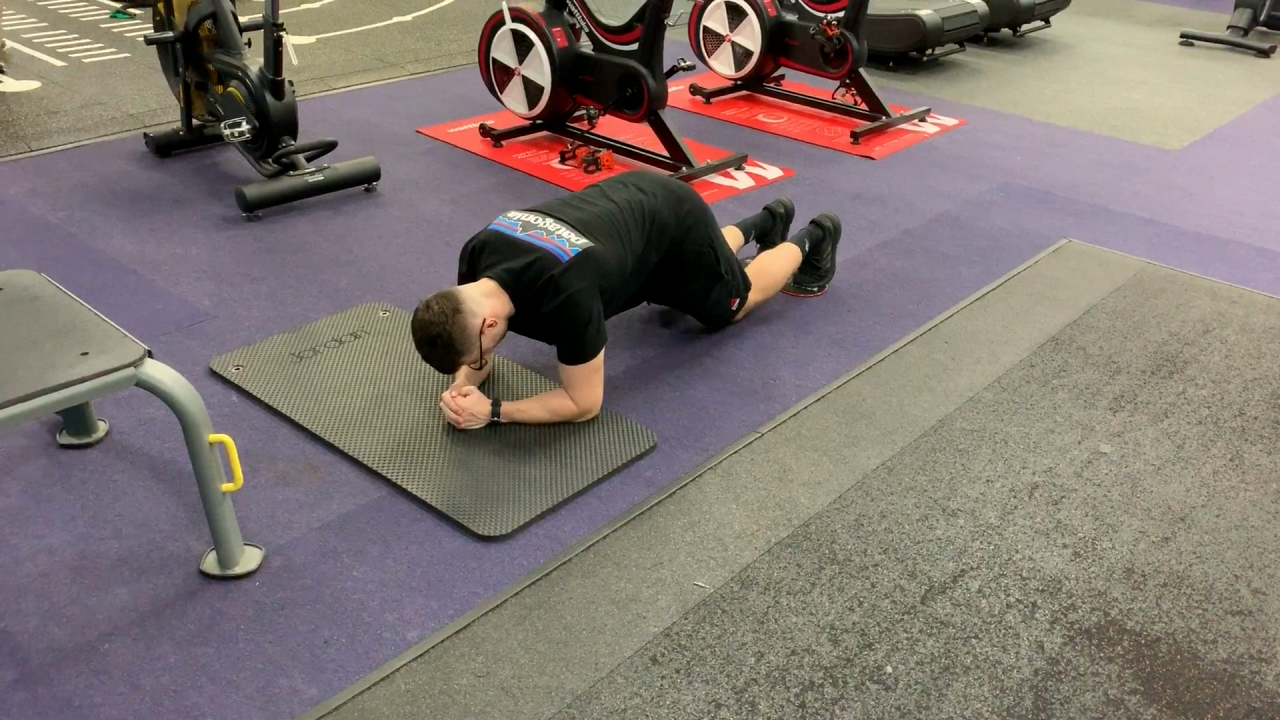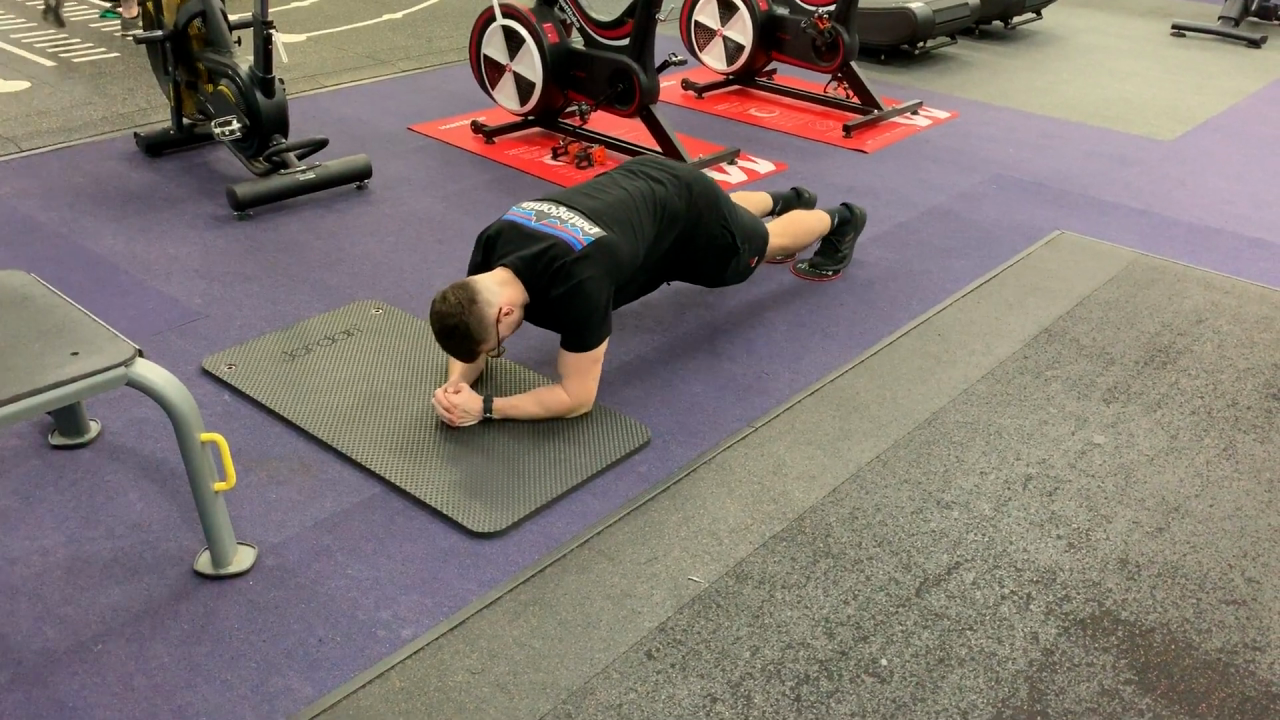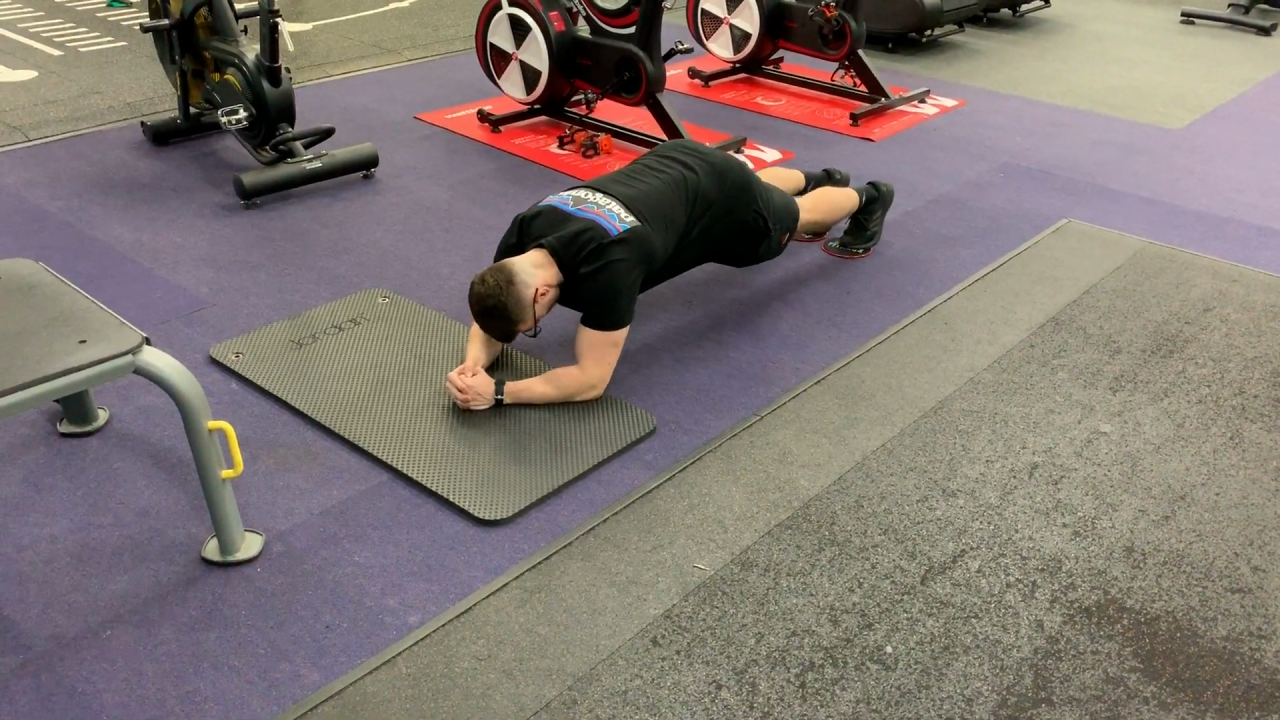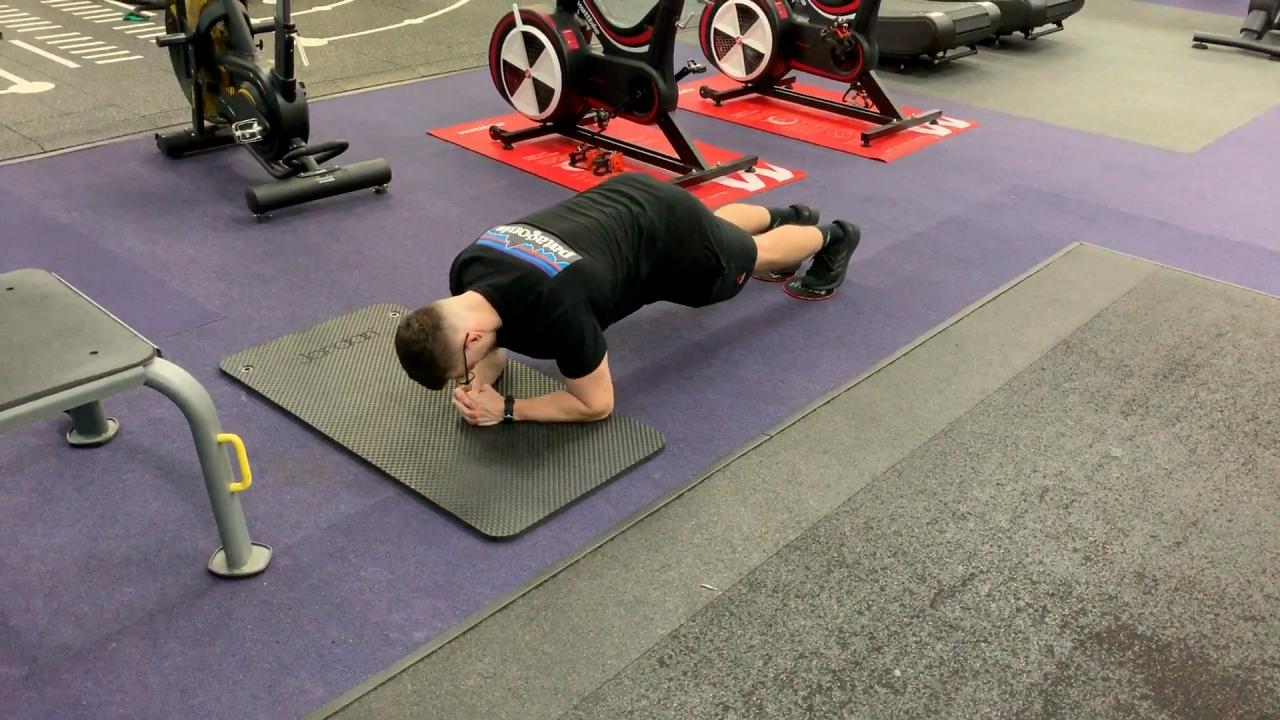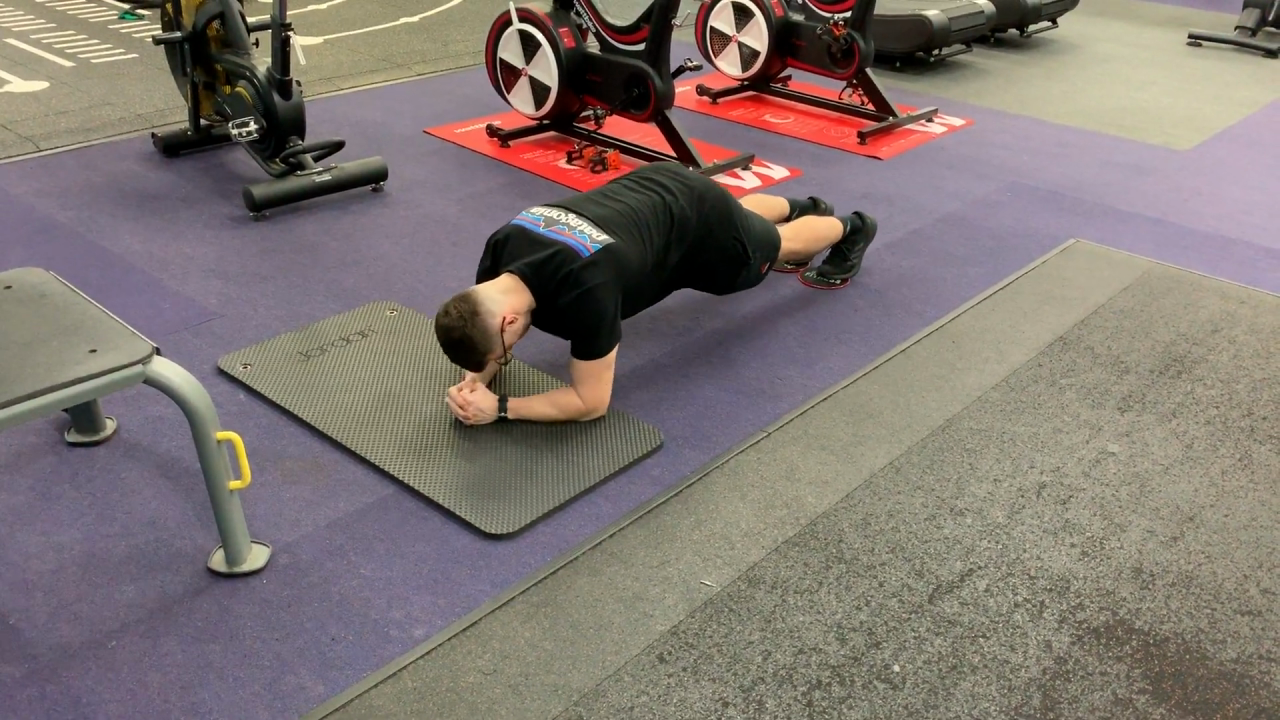
dt=1s
person 1, frame 1
left shoulder: (565, 296)
right shoulder: (478, 257)
left elbow: (584, 403)
right elbow: (472, 349)
left wrist: (492, 410)
right wrist: (462, 387)
left hip: (673, 218)
right hip: (630, 196)
left knee: (734, 305)
right knee: (675, 301)
left ankle: (813, 239)
right ankle: (765, 221)
person 1, frame 2
left shoulder: (575, 285)
right shoulder: (492, 247)
left elbow: (577, 398)
right elbow: (474, 334)
left wrist: (484, 408)
right wrist: (458, 383)
left hip: (687, 208)
right hip: (641, 181)
left knee: (764, 243)
right knee: (732, 216)
left ankle: (840, 220)
right ankle: (786, 199)
person 1, frame 3
left shoulder: (605, 269)
right shoulder: (522, 237)
left elbow: (590, 380)
right elbow: (487, 324)
left wrist: (498, 392)
right wrist: (473, 364)
left hip: (720, 193)
right hip: (675, 164)
left knee: (795, 216)
right knee: (767, 189)
left ankle: (866, 198)
right ankle: (821, 179)
person 1, frame 4
left shoulder: (555, 310)
right shoulder: (468, 271)
left elbow: (597, 404)
right elbow: (494, 349)
left wrist: (505, 408)
right wrist: (478, 383)
left hip: (672, 234)
right hip: (626, 199)
left knee: (755, 255)
right knee: (720, 228)
left ankle: (832, 238)
right ankle: (789, 216)
person 1, frame 5
left shoulder: (584, 291)
right shoulder: (501, 250)
left elbow: (591, 402)
right elbow: (486, 338)
left wrist: (500, 407)
right wrist: (474, 381)
left hip: (700, 220)
right hip: (653, 189)
left knee: (778, 246)
right knee: (742, 215)
left ankle: (851, 229)
right ankle: (804, 208)
